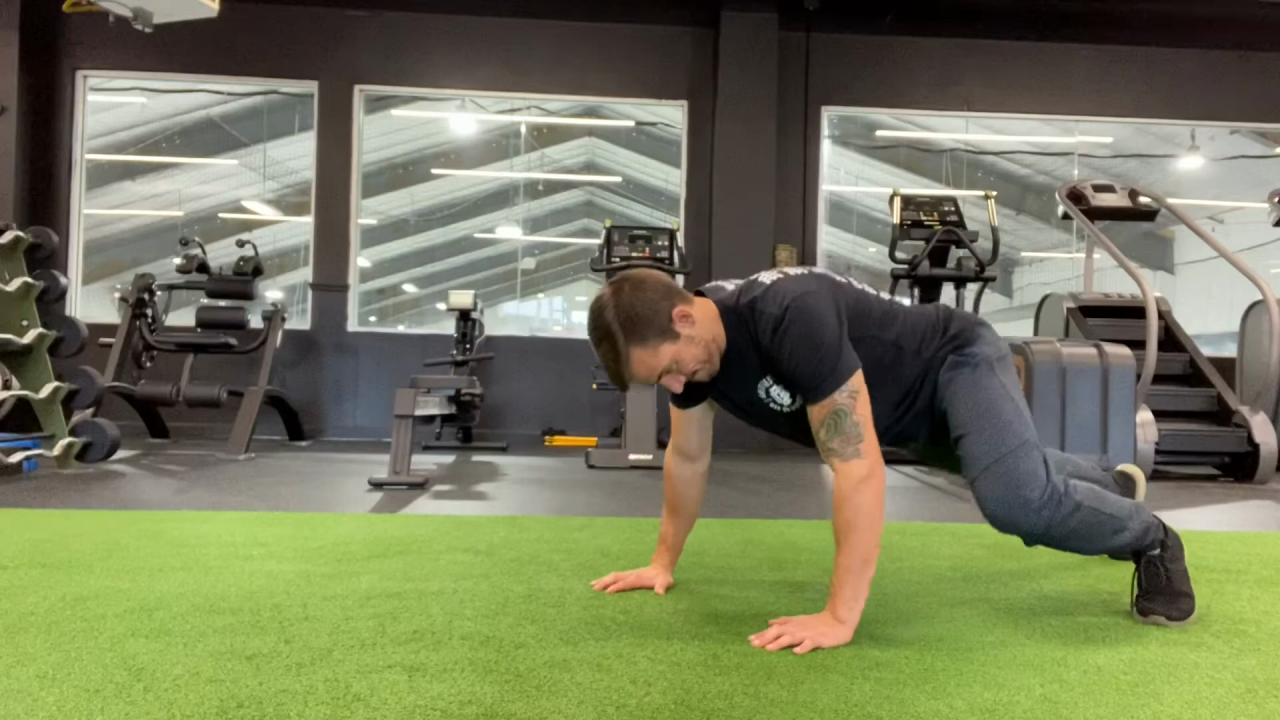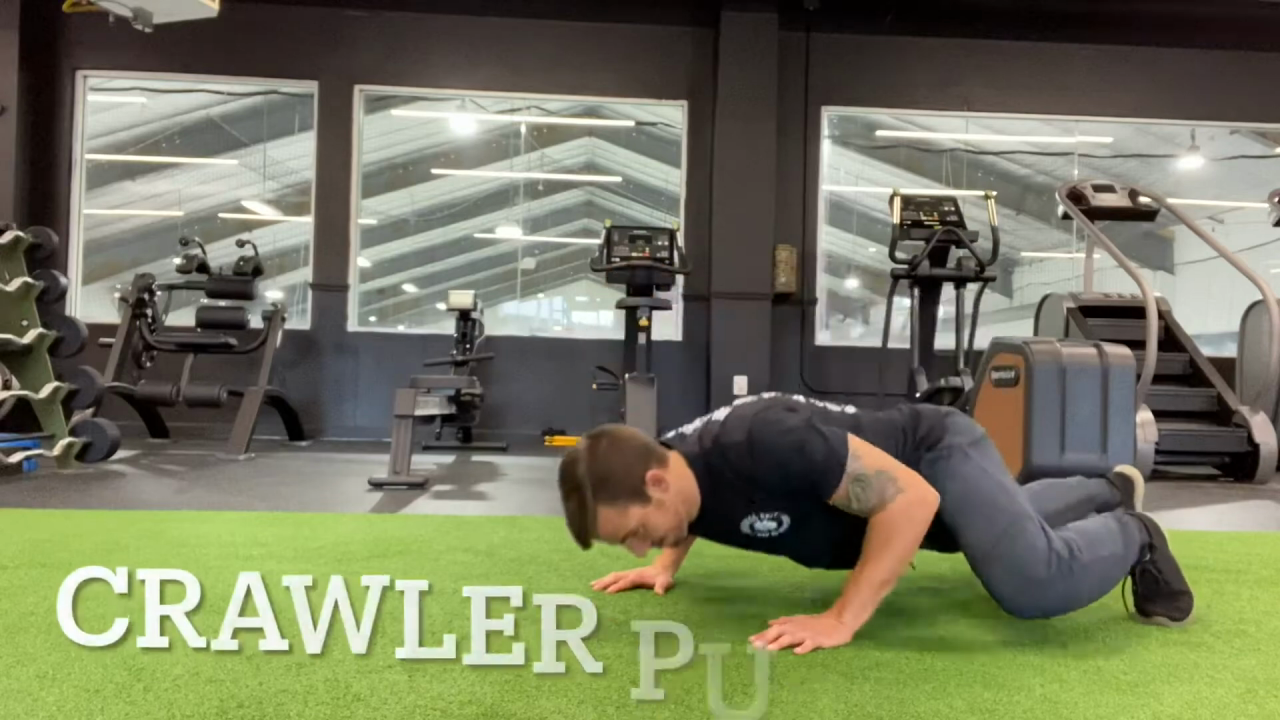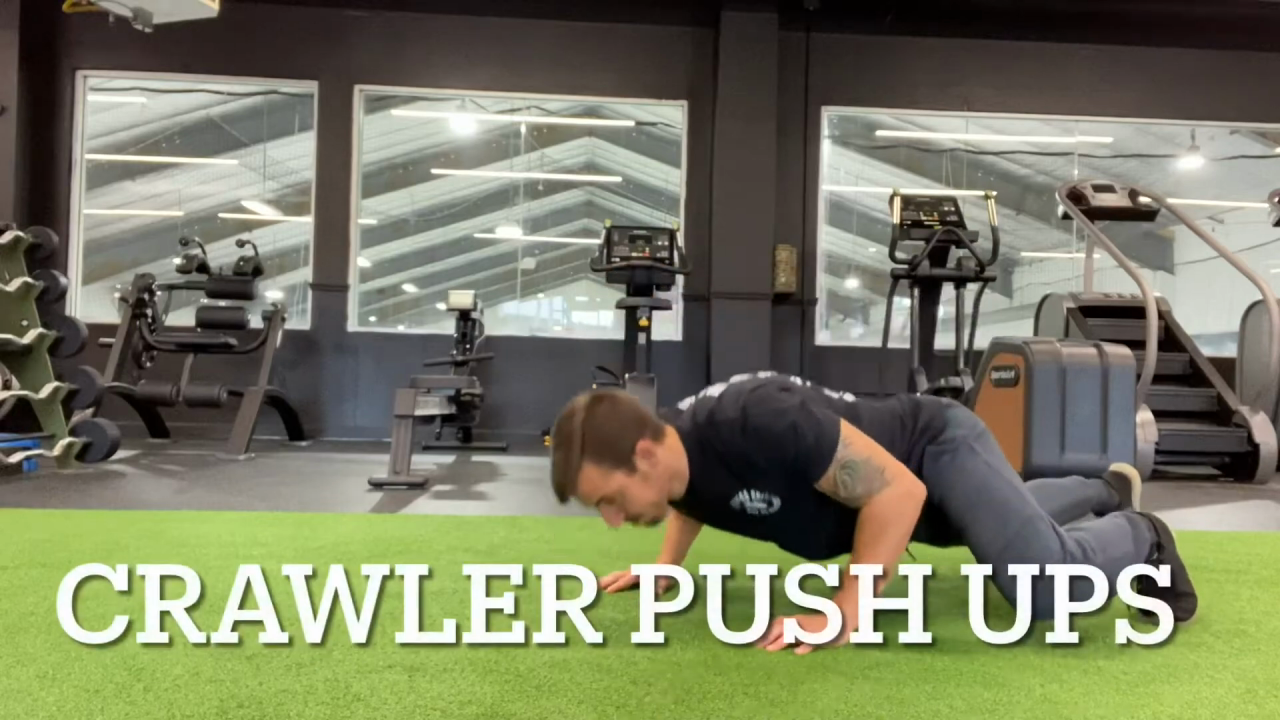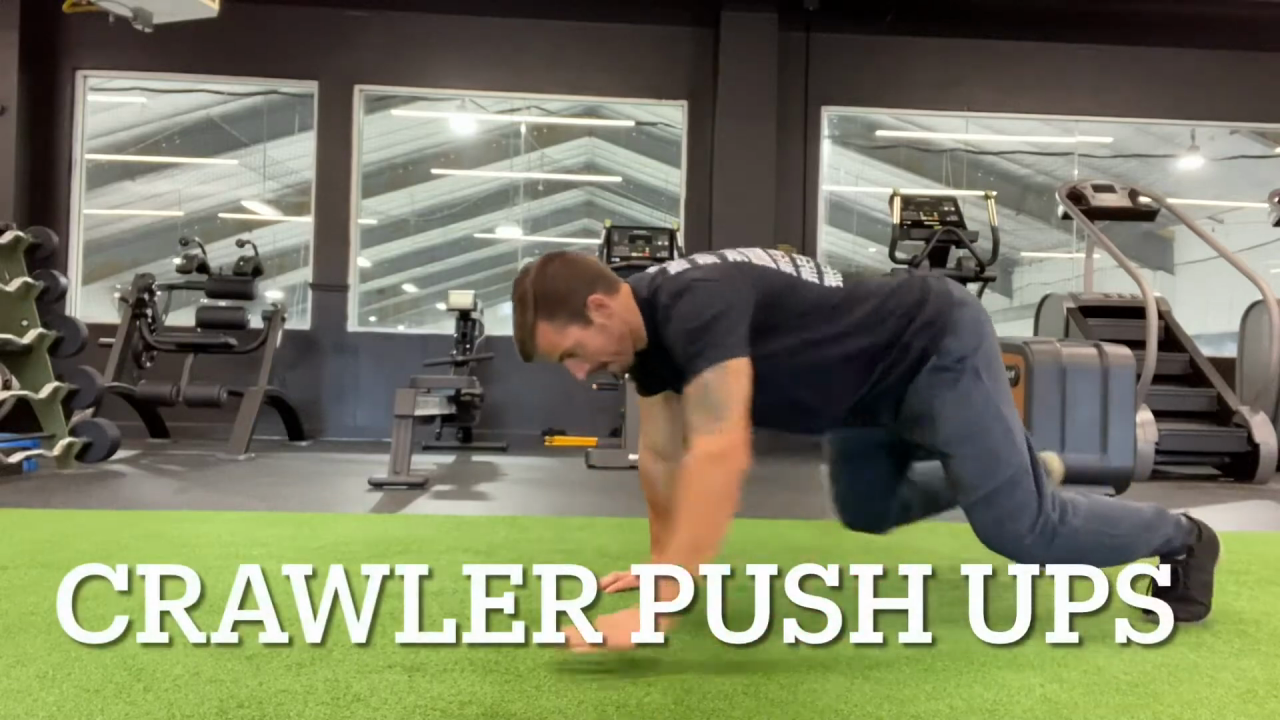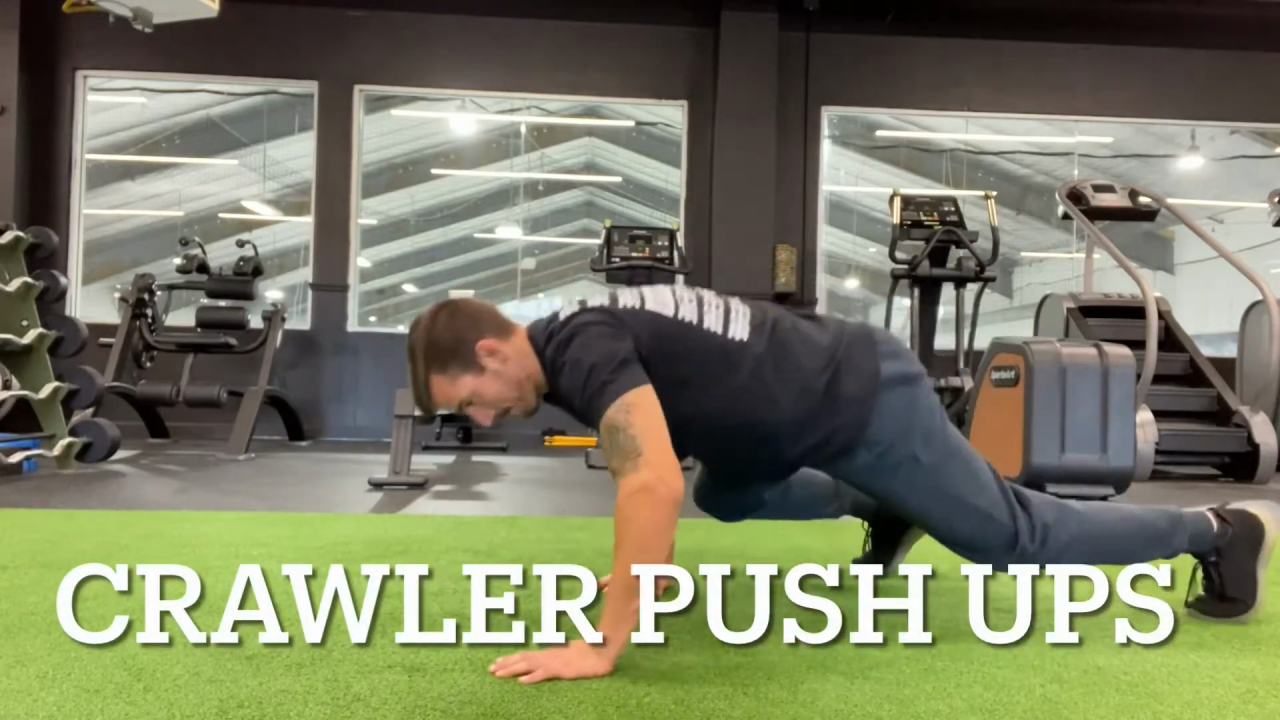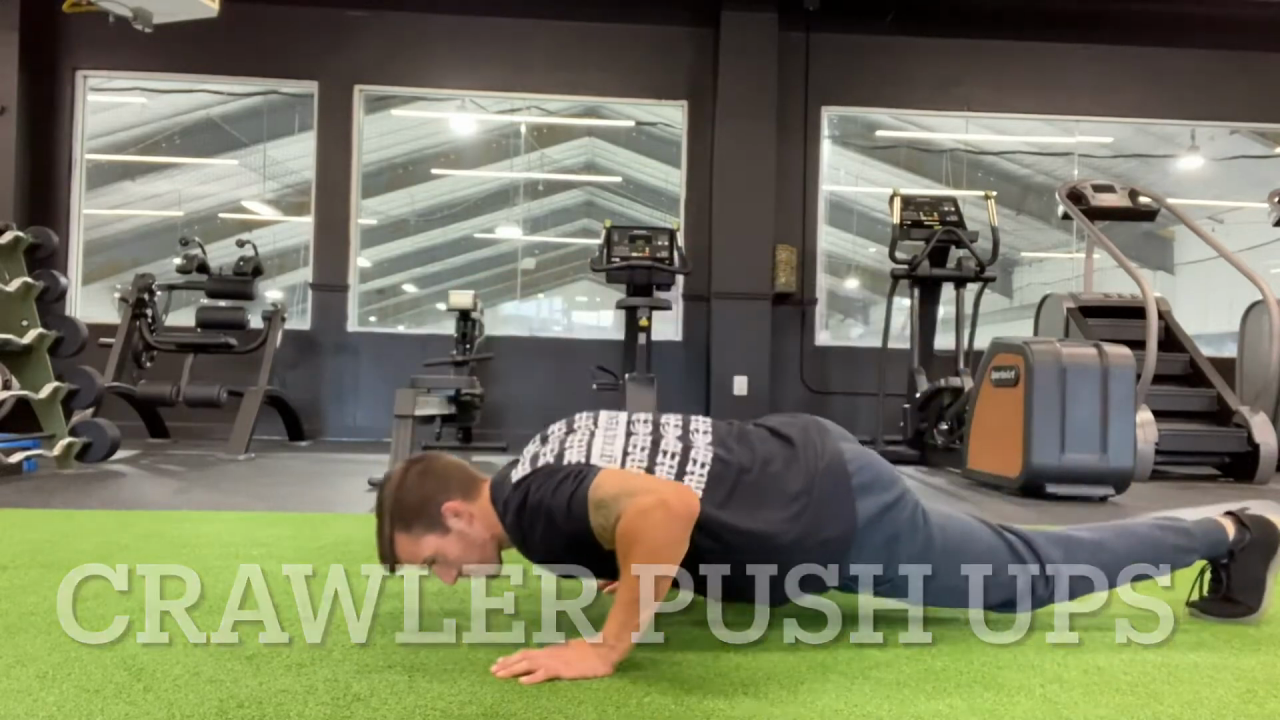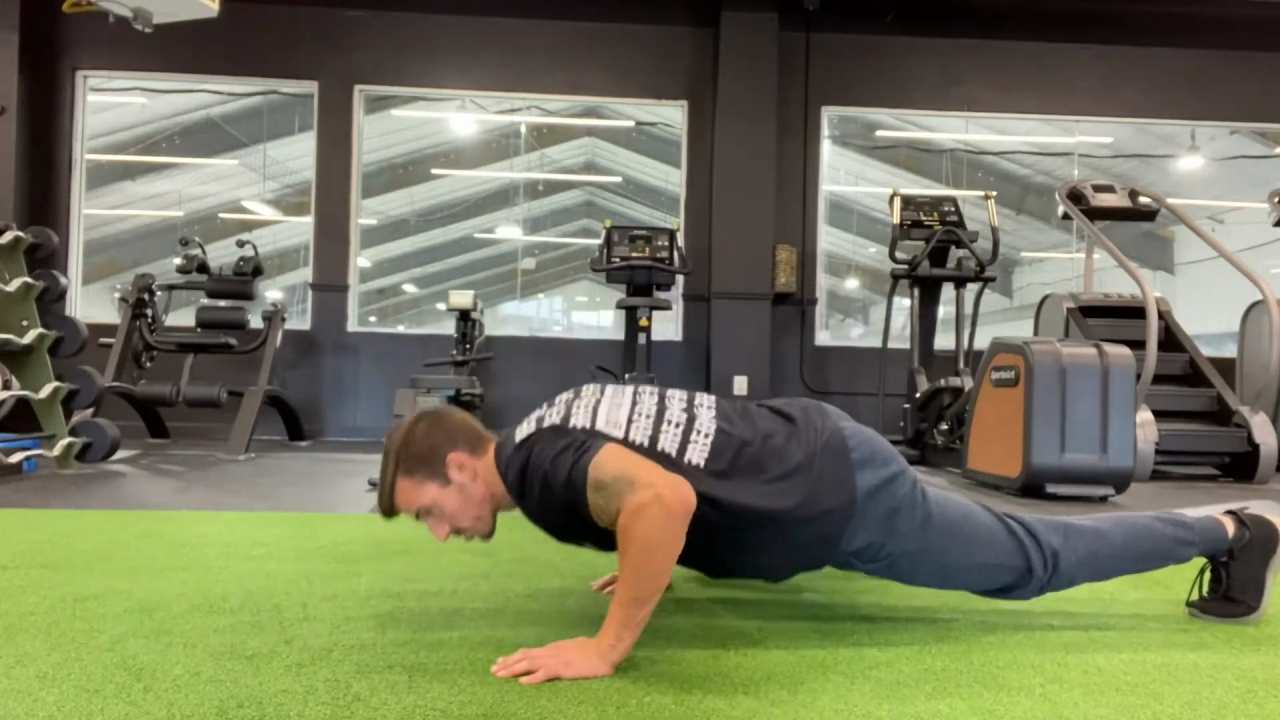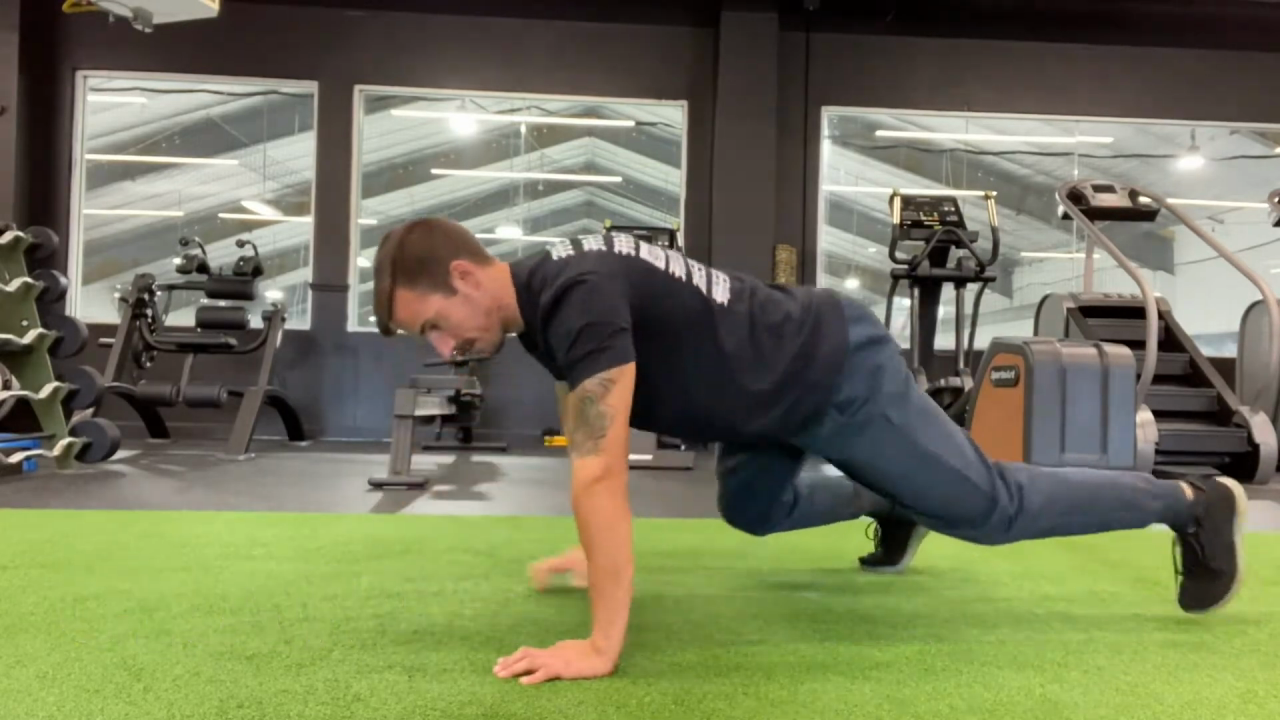
dt=0.5s
person 1, frame 1
left shoulder: (792, 315)
right shoulder: (685, 341)
left elbow: (857, 467)
right elbow: (686, 456)
left wrist: (841, 617)
right wrist: (663, 562)
left hip: (958, 362)
right hip: (911, 397)
left knee: (1018, 500)
right knee: (1007, 471)
left ankle: (1148, 538)
right ankle: (1113, 487)
person 1, frame 2
left shoulder: (759, 448)
right shoulder: (676, 467)
left elbow: (912, 497)
left wrist: (842, 620)
right wrist: (664, 566)
left hip: (934, 456)
right hip: (898, 486)
left knee: (1033, 581)
right knee: (1009, 520)
left ankle: (1129, 538)
right ankle: (1110, 490)
person 1, frame 3
left shoulder: (754, 425)
right shoulder: (674, 454)
left elbow: (898, 488)
left wrist: (845, 612)
right wrist: (667, 564)
left hip: (936, 446)
right hip: (899, 485)
left knee: (1043, 582)
right knee: (1011, 514)
left ankle: (1138, 536)
right ankle: (1109, 490)
person 1, frame 4
left shoulder: (698, 304)
right shoulder: (650, 326)
left elbow: (721, 455)
right elbow: (660, 453)
left wrist: (655, 606)
right wrist: (655, 563)
left hip: (939, 343)
right hip: (871, 370)
left knee: (1019, 529)
right knee: (866, 509)
left ankle: (1179, 538)
right ankle: (1026, 469)
person 1, frame 5
left shoulder: (581, 351)
right shoulder: (578, 340)
left elbow: (653, 484)
right elbow: (651, 464)
left wrist: (605, 644)
right wrist: (646, 567)
left hip: (867, 405)
right hip: (827, 389)
left knee: (1014, 538)
right knee: (723, 495)
right ankle: (885, 509)
person 1, frame 6
left shoulder: (539, 509)
right shoulder: (542, 466)
left elbow: (668, 506)
left wrist: (606, 645)
right wrist: (647, 574)
left hip: (840, 514)
right hip: (806, 453)
left knee: (1026, 576)
person 1, frame 7
left shoulder: (542, 468)
right shoulder: (547, 438)
left elbow: (665, 499)
left wrist: (606, 646)
right wrist: (650, 561)
left hip: (843, 496)
right hip: (807, 438)
left knee: (1029, 561)
right knee: (705, 546)
person 1, frame 8
left shoulder: (572, 298)
right shoulder: (533, 302)
left elbow: (600, 470)
right elbow: (588, 430)
left wrist: (603, 644)
right wrist: (596, 550)
left hip: (839, 378)
right hip: (782, 385)
left knee: (992, 504)
right knee: (754, 511)
left ankle: (1189, 507)
right ankle: (893, 510)
